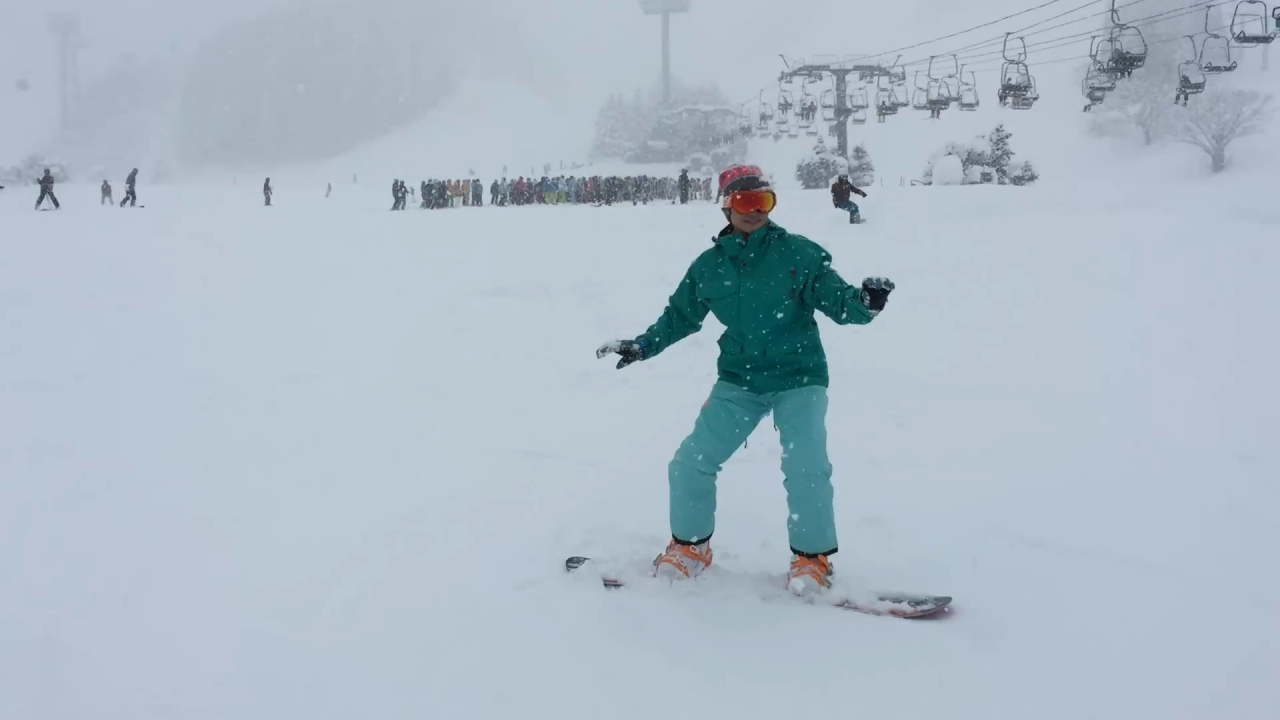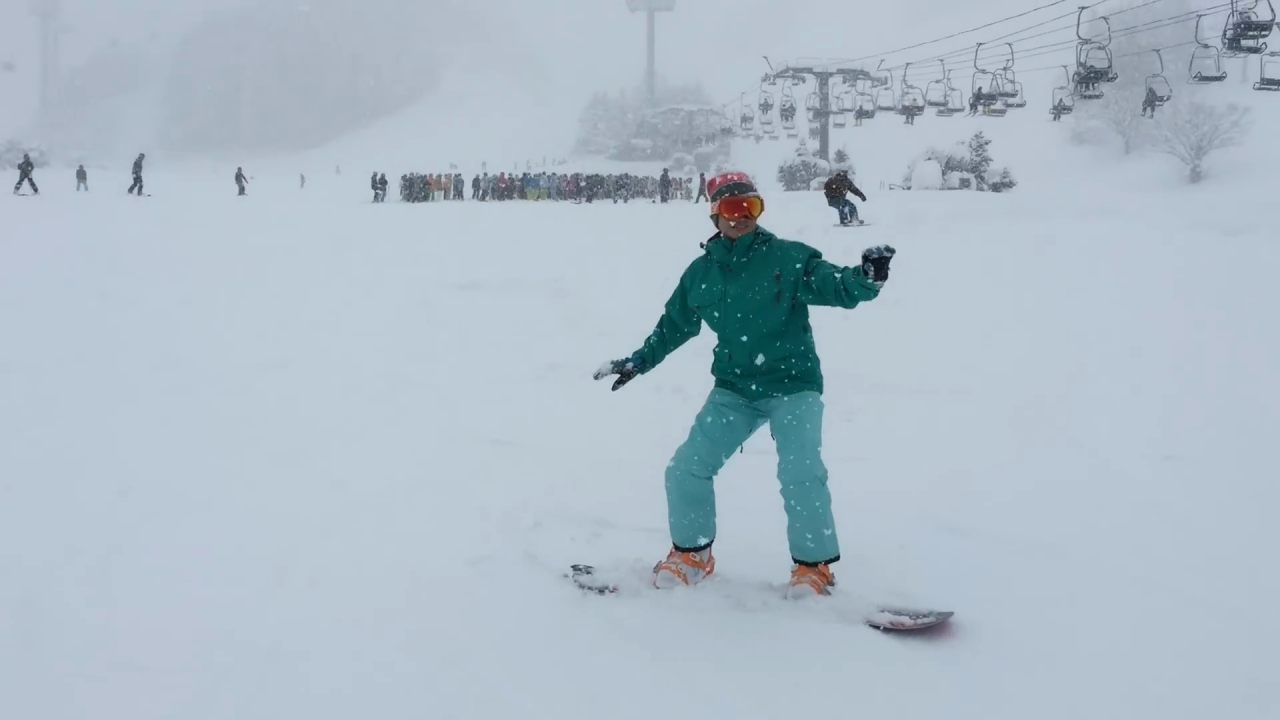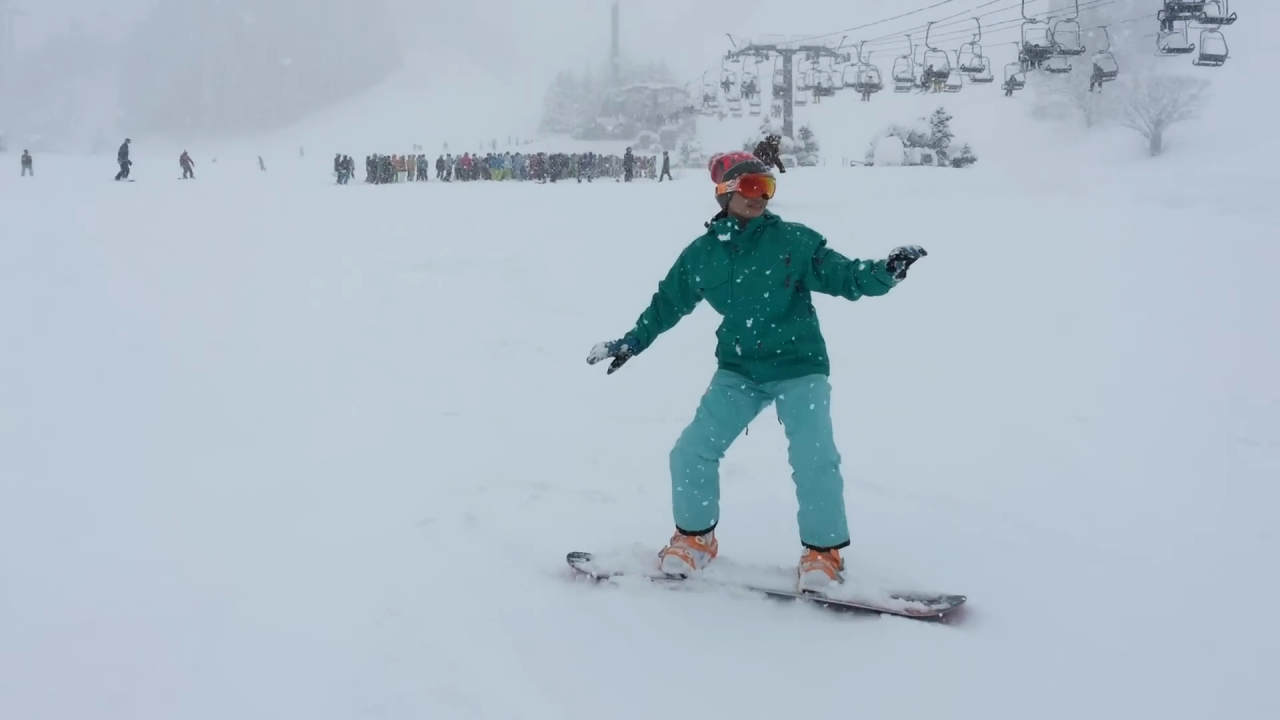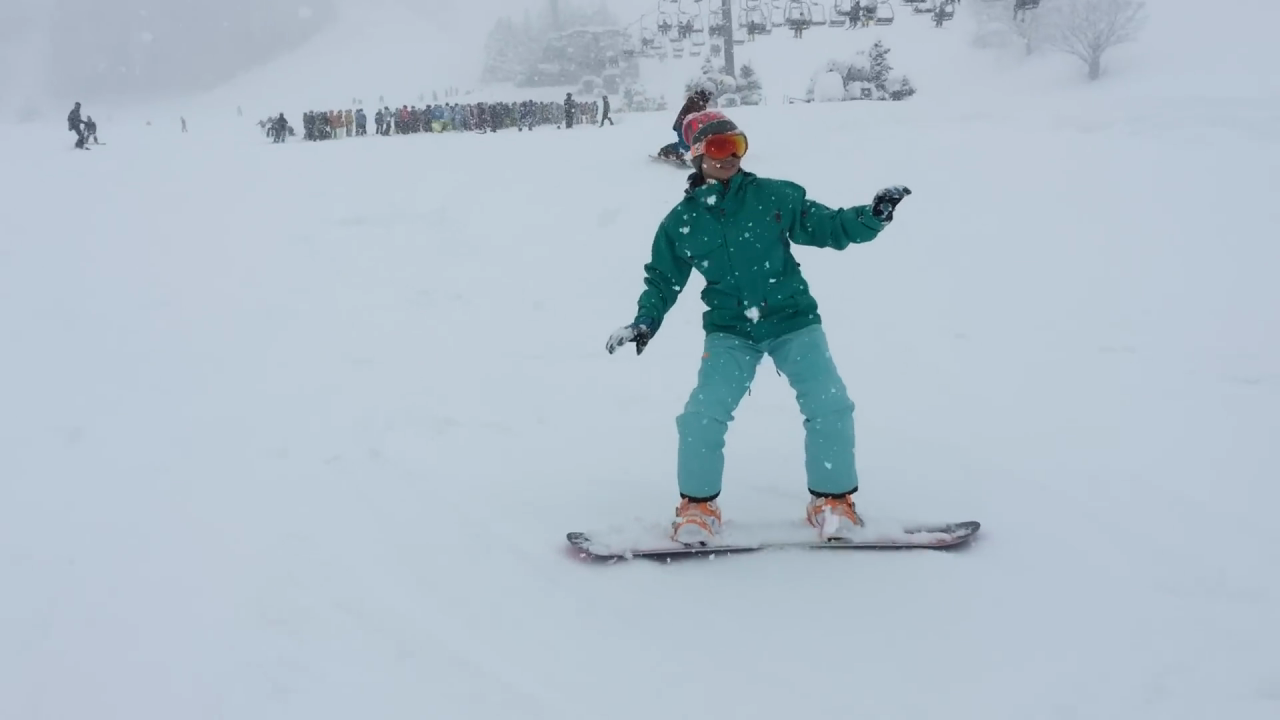
dt=0.7s
person 1, frame 1
left shoulder: (799, 254)
right shoulder: (709, 265)
left elbow: (835, 299)
right elbow: (681, 314)
left wrist: (865, 301)
right wrist: (644, 344)
left hip: (798, 378)
right hip: (739, 380)
left knee: (807, 468)
right knee: (690, 463)
left ankle: (812, 558)
right ankle: (690, 546)
person 1, frame 2
left shoulder: (789, 258)
right shoulder: (700, 273)
left elbow: (836, 286)
right elbow: (674, 324)
left wrist: (867, 276)
right wrist: (639, 361)
left hip: (793, 384)
right hip: (734, 389)
left knee: (801, 474)
right knee: (685, 469)
left ankle: (812, 567)
right ankle: (692, 553)
person 1, frame 3
left shoulder: (795, 241)
right shoulder: (700, 255)
left elbow: (844, 277)
right elbow: (668, 303)
left wrist: (887, 272)
right wrist: (633, 342)
left hip: (800, 368)
right hip: (738, 371)
left knee: (814, 459)
right knee: (692, 452)
left ankle: (822, 552)
right ankle: (695, 538)
person 1, frame 4
left shoulder: (776, 196)
right shoulder: (681, 221)
left elbow: (829, 227)
right elbow: (663, 279)
left wrist: (873, 216)
right wrist: (646, 320)
left hip: (793, 320)
right hip: (730, 330)
left knee: (830, 404)
right knee: (702, 415)
left ankle: (831, 500)
right ankle: (698, 504)
